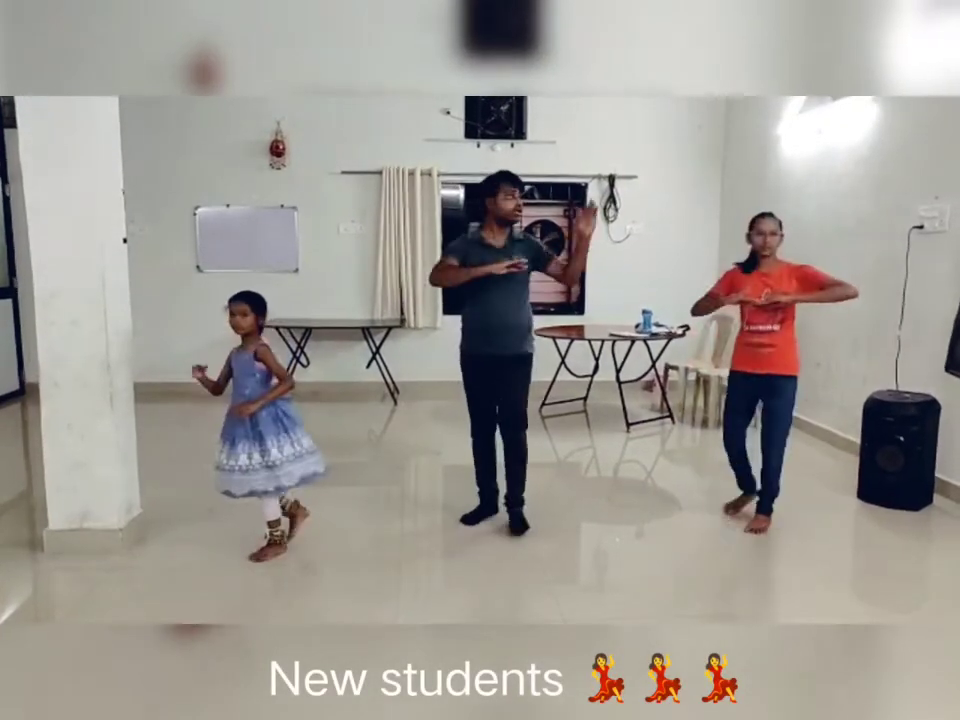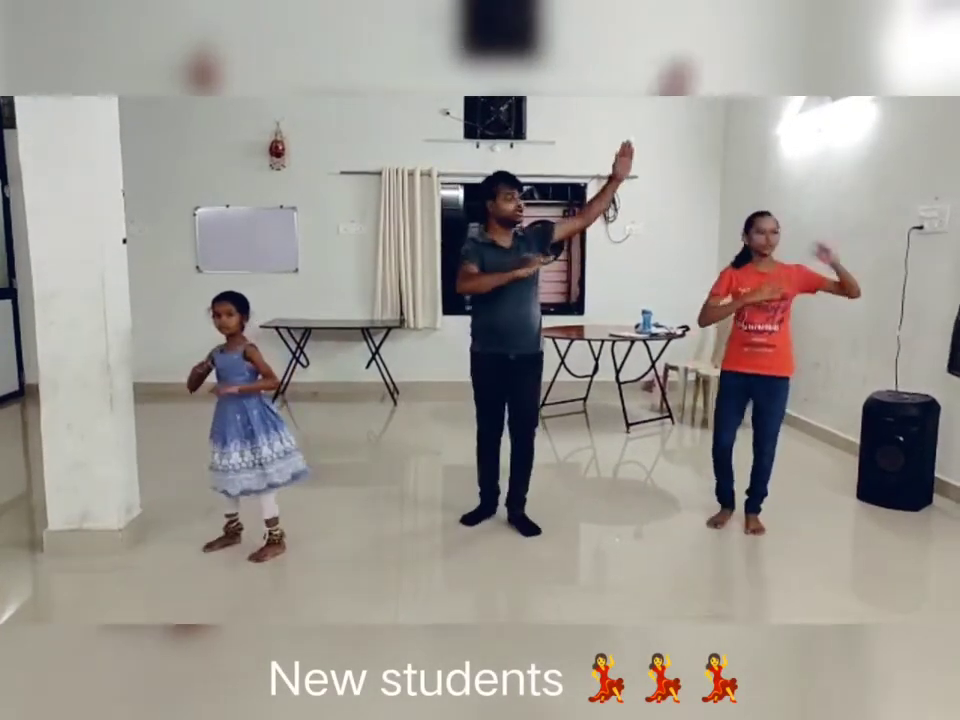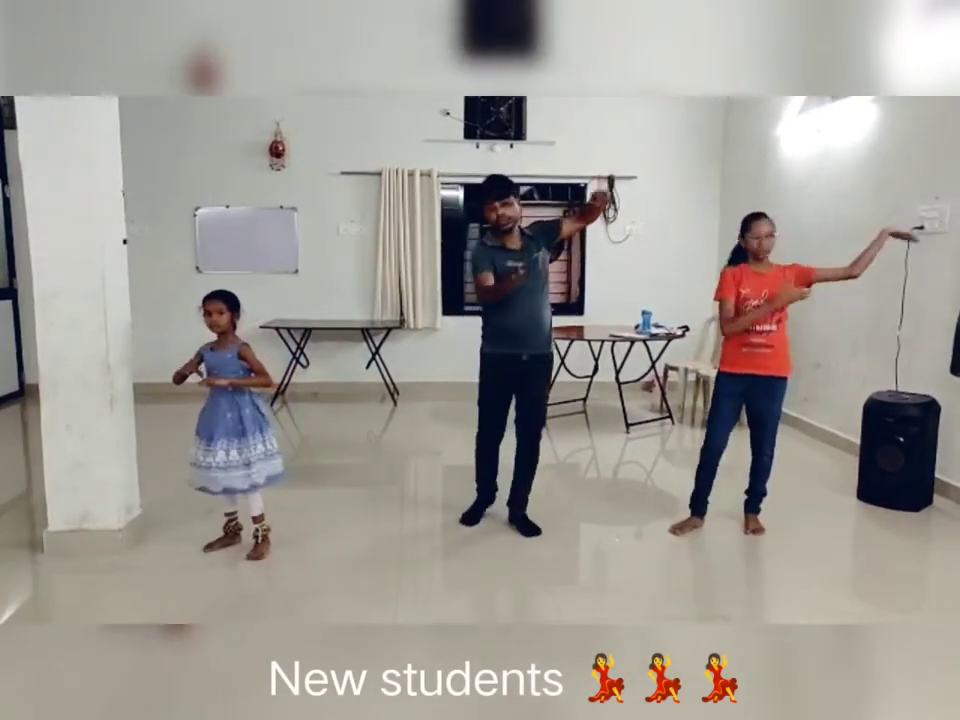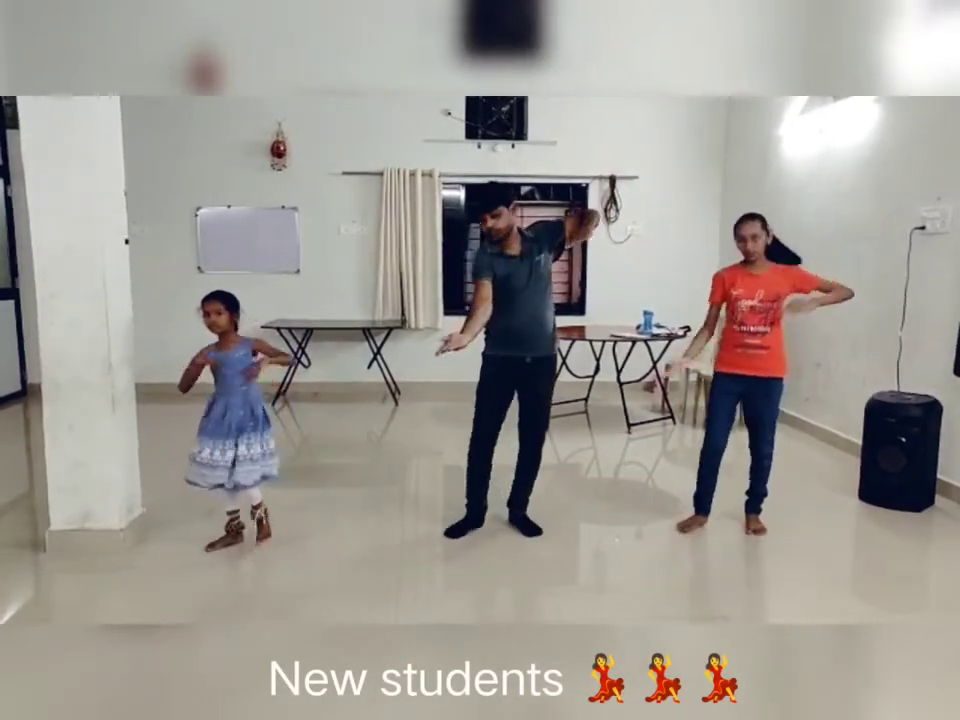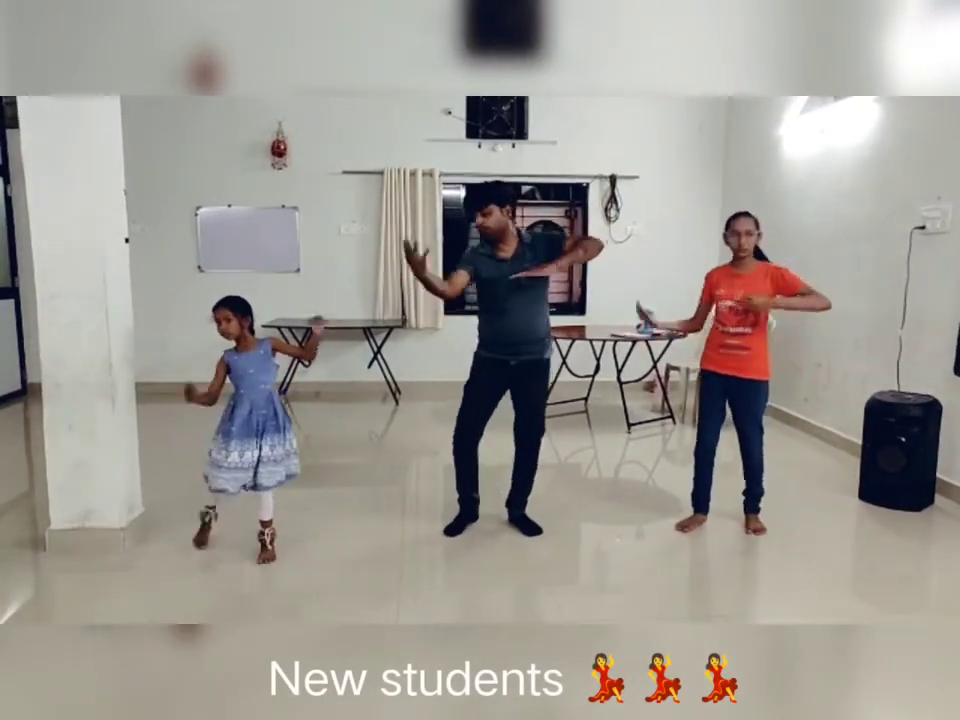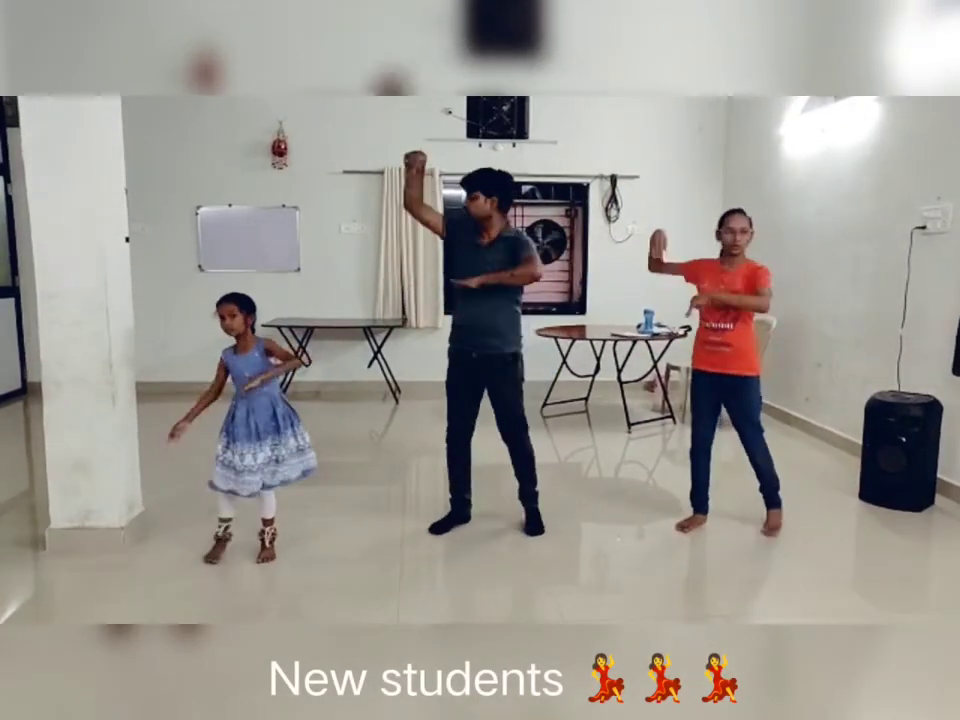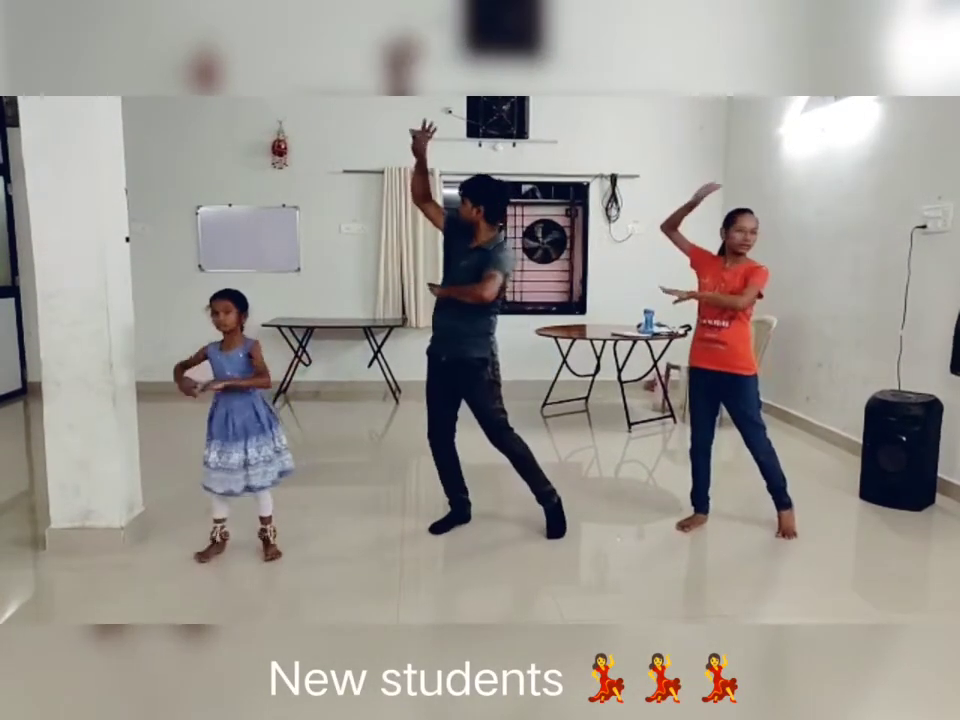
dt=0.2s
person 1, frame 1
left shoulder: (527, 245)
right shoulder: (464, 245)
left elbow: (570, 276)
right elbow: (438, 277)
left wrist: (582, 239)
right wrist: (487, 269)
left hip: (516, 354)
right hip: (477, 353)
left knee: (514, 429)
right knee: (481, 430)
left ankle: (515, 505)
right ankle: (487, 500)
person 1, frame 2
left shoulder: (535, 237)
right shoulder: (474, 246)
left elbow: (584, 218)
right elbow: (465, 286)
left wrist: (616, 179)
right wrist: (516, 272)
left hip: (529, 354)
right hip: (488, 355)
left knee: (524, 431)
right knee: (489, 430)
left ankle: (516, 507)
right ankle: (487, 500)
person 1, frame 3
left shoulder: (541, 236)
right shoulder: (483, 251)
left elbow: (584, 218)
right elbow: (486, 294)
left wrist: (598, 202)
right wrist: (507, 284)
left hip: (539, 355)
right hip: (497, 356)
left knee: (530, 434)
right knee: (489, 431)
left ankle: (518, 509)
right ankle: (484, 495)
person 1, frame 4
left shoulder: (544, 236)
right shoulder: (484, 258)
left elbow: (588, 217)
right elbow: (483, 304)
left wrist: (575, 236)
right wrist: (466, 334)
left hip: (542, 357)
right hip: (500, 358)
left knee: (533, 436)
right knee: (482, 436)
left ankle: (518, 508)
right ankle: (475, 510)
person 1, frame 5
left shoulder: (542, 244)
right shoulder: (476, 257)
left elbow: (593, 245)
right elbow: (448, 289)
left wrist: (554, 267)
right wrist: (421, 273)
left hip: (534, 361)
right hip: (490, 360)
left knee: (529, 439)
right knee: (465, 435)
left ankle: (517, 508)
right ankle: (467, 507)
person 1, frame 6
left shoulder: (517, 242)
right shoulder: (459, 232)
left elbow: (534, 273)
right elbow: (414, 206)
left wrist: (482, 280)
right wrist: (414, 171)
left hip: (502, 356)
right hip: (463, 354)
left knee: (515, 432)
right knee: (457, 435)
left ankle: (530, 504)
right ankle: (460, 507)
person 1, frame 7
left shoulder: (497, 253)
right shoulder: (457, 235)
left elbow: (485, 293)
right elbow: (422, 199)
left wrist: (446, 291)
right wrist: (421, 159)
left hip: (474, 360)
right hip: (440, 357)
left knee: (500, 434)
right knee: (439, 436)
left ankle: (549, 500)
right ankle: (459, 507)
person 2, frame 1
left shoulder: (798, 273)
right shoulder: (736, 276)
left elbow: (849, 291)
right elbow: (697, 310)
left wrist: (793, 297)
right wrist: (726, 299)
left hip: (781, 373)
right hip: (742, 370)
left knee: (773, 442)
right knee: (732, 437)
left ankle: (765, 509)
right ankle: (747, 490)
person 2, frame 2
left shoulder: (795, 274)
right shoulder: (732, 275)
left elbow: (853, 292)
right elbow: (704, 319)
left wrist: (834, 263)
right wrist: (747, 299)
left hip: (775, 374)
right hip: (735, 371)
left knee: (765, 445)
right knee: (722, 441)
left ankle: (753, 509)
right ankle: (726, 505)
person 2, frame 3
left shoulder: (792, 274)
right shoulder: (731, 275)
left elbow: (852, 272)
right elbow: (727, 327)
left wrist: (884, 236)
right wrist: (772, 304)
left hip: (772, 375)
right hip: (732, 373)
left knee: (763, 447)
right knee: (714, 444)
left ankle: (752, 510)
right ankle: (697, 512)
person 2, frame 4
left shoulder: (788, 275)
right shoulder: (725, 277)
left elbow: (845, 291)
right elbow: (708, 327)
left wrist: (813, 302)
right wrist: (689, 356)
left hip: (768, 376)
right hip: (728, 373)
left knee: (762, 447)
right knee: (713, 443)
left ankle: (753, 511)
right ankle: (701, 510)
person 2, frame 5
left shoulder: (774, 274)
right shoulder: (715, 277)
left elbow: (823, 302)
right elbow: (695, 324)
left wrist: (774, 302)
right wrist: (659, 324)
left hip: (752, 375)
right hip: (714, 372)
left knee: (751, 445)
right knee: (705, 443)
left ankle: (752, 510)
right ankle: (700, 510)
person 2, frame 6
left shoulder: (756, 272)
right shoulder: (703, 268)
left elbow: (763, 304)
right elbow: (656, 266)
left wrist: (713, 297)
right wrist: (656, 247)
left hip: (741, 373)
right hip: (704, 370)
left knee: (753, 441)
right knee: (700, 442)
left ankle: (773, 505)
right ankle: (699, 509)
person 2, frame 7
left shoulder: (756, 271)
right shoulder: (705, 262)
left elbow: (740, 302)
right elbow: (668, 229)
left wrist: (695, 295)
right wrist: (694, 202)
left hip: (738, 372)
right hip: (701, 368)
left knee: (757, 441)
right knee: (700, 441)
left ankle: (784, 507)
right ankle: (700, 509)
person 3, frame 1
left shoulder: (260, 351)
right shoulder: (235, 354)
left elbow: (287, 382)
right elbow: (218, 389)
left wrist: (256, 404)
right wrist: (202, 378)
left hip: (265, 423)
right hip: (246, 424)
left knee: (266, 481)
right knee: (263, 480)
left ankle: (277, 540)
right ankle: (292, 507)
person 3, frame 2
left shoulder: (248, 350)
right shoulder: (215, 354)
left elbow: (273, 381)
right elbow: (192, 386)
left wrist: (237, 387)
right wrist: (197, 371)
left hip: (252, 420)
right hip: (229, 420)
left knee: (260, 481)
right knee: (233, 479)
left ankle: (275, 540)
right ankle: (232, 531)
person 3, frame 3
left shoulder: (241, 349)
right shoulder: (206, 351)
left elbow: (267, 380)
right elbow: (176, 380)
left wrist: (228, 381)
right wrist: (186, 370)
left hip: (241, 416)
right hip: (217, 417)
left knee: (246, 481)
right knee: (222, 477)
left ankle: (262, 536)
right ankle: (232, 531)
person 3, frame 4
left shoulder: (250, 346)
right shoulder: (208, 353)
left elbow: (286, 358)
right elbow: (184, 387)
left wrist: (266, 361)
right wrist: (196, 367)
left hip: (248, 416)
right hip: (220, 417)
left knee: (244, 477)
right knee: (226, 476)
left ankle: (260, 512)
right ankle: (234, 529)
person 3, frame 5
left shoulder: (269, 345)
right shoulder: (227, 358)
left elbow: (306, 355)
right elbow: (211, 398)
left wrist: (315, 335)
right wrist: (193, 395)
left hip: (268, 418)
right hip: (238, 421)
left knee: (264, 481)
right knee: (224, 476)
left ankle: (267, 539)
right ankle: (207, 517)
person 3, frame 6
left shoulder: (265, 346)
right shoulder: (227, 357)
left elbow: (295, 360)
right elbow: (213, 392)
left wrist: (265, 375)
right wrist: (186, 421)
left hip: (271, 419)
right hip: (241, 421)
left knee: (268, 482)
right knee: (227, 479)
left ankle: (267, 539)
right ankle: (222, 536)
person 3, frame 7
left shoulder: (251, 347)
right shoulder: (211, 350)
left elbow: (265, 380)
right elbow: (182, 366)
left wrist: (226, 383)
right wrist: (183, 379)
left hip: (252, 419)
right hip: (223, 420)
left knee: (259, 482)
right knee: (218, 480)
left ankle: (268, 537)
right ankle: (218, 538)
